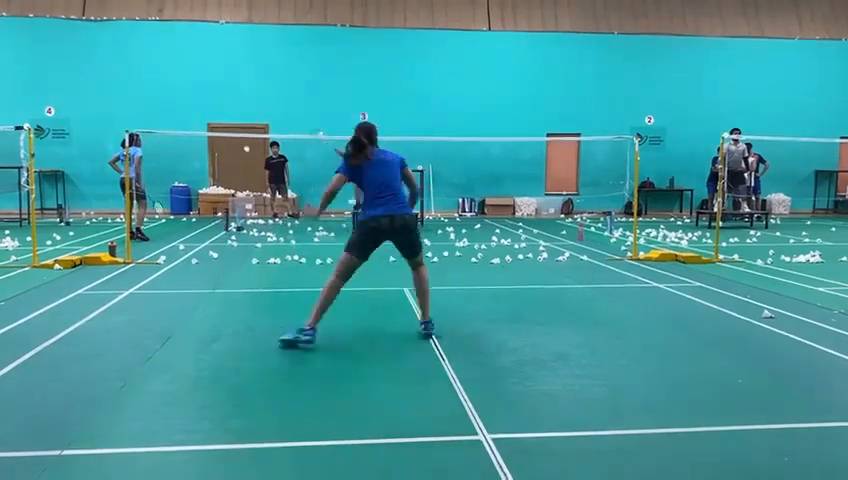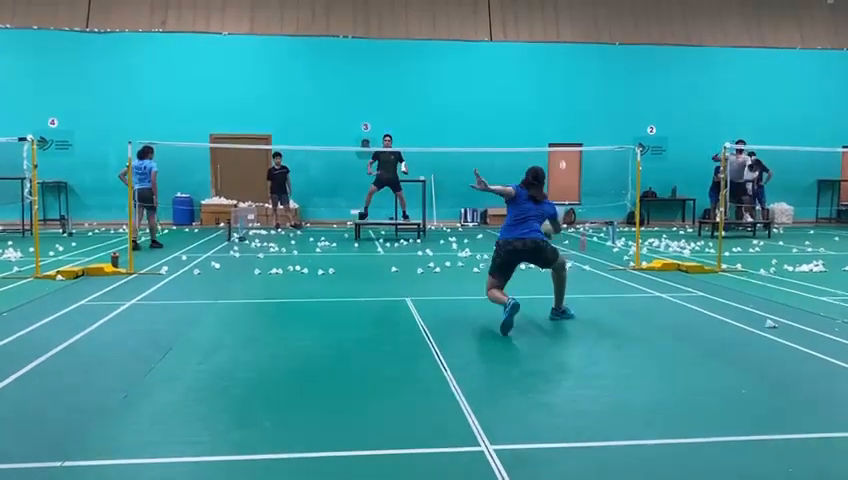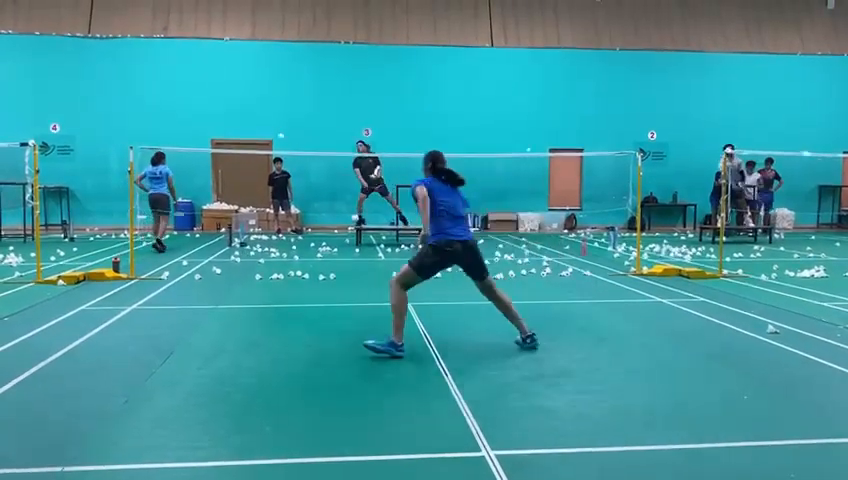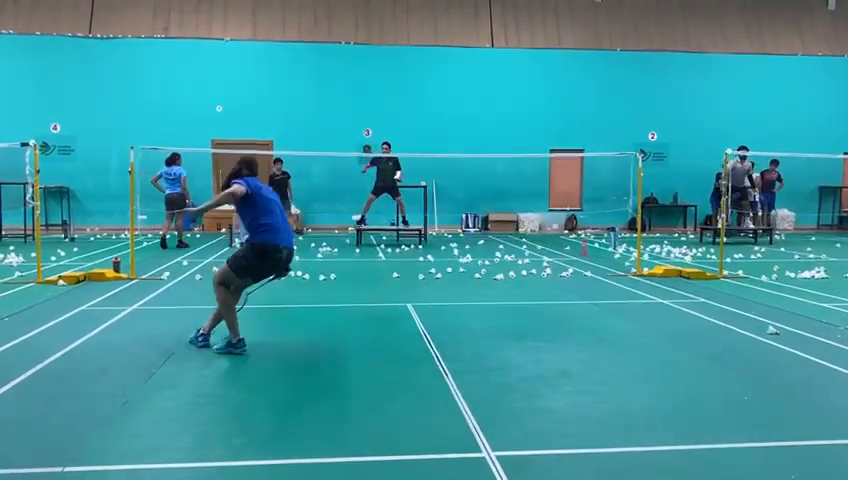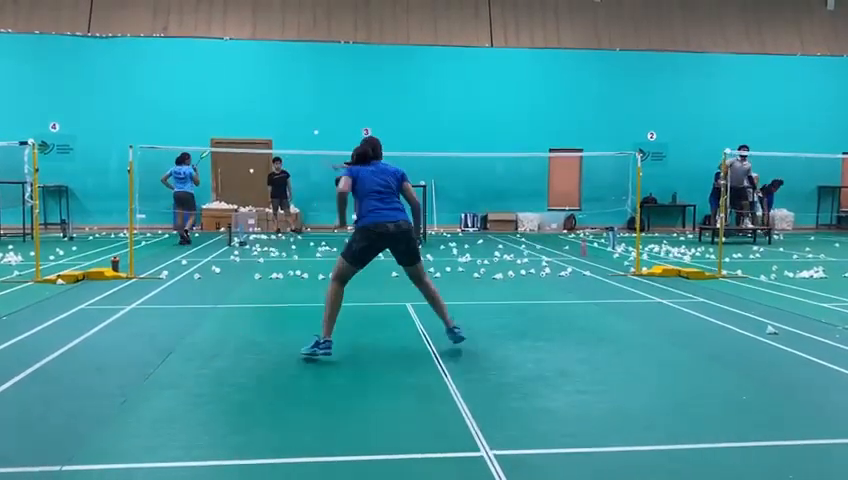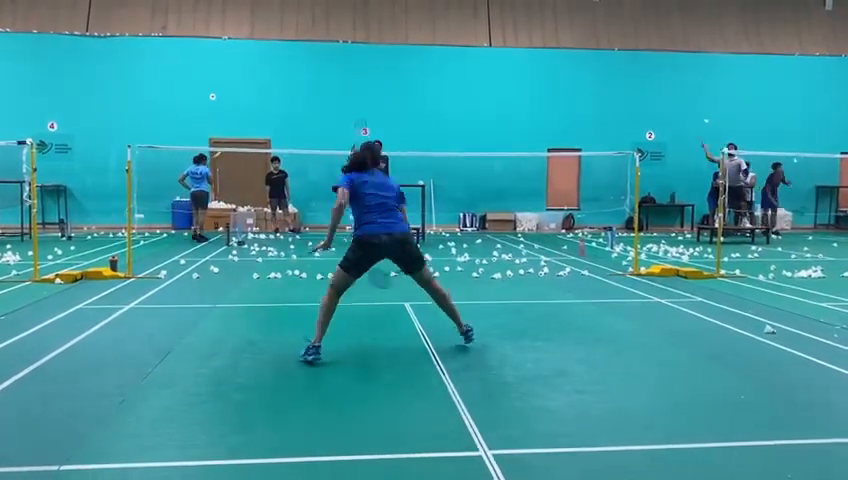
dt=0.7s
person 1, frame 1
left shoulder: (351, 162)
right shoulder: (395, 157)
left elbow: (331, 190)
right elbow: (415, 190)
left wrist: (318, 211)
left hip: (372, 222)
right hip: (405, 220)
left knee: (339, 276)
right knee: (418, 266)
left ankle: (309, 329)
right ankle: (426, 322)
person 1, frame 2
left shoulder: (517, 190)
right shoulder: (547, 204)
left elbow: (505, 191)
right elbow: (557, 229)
left wrist: (487, 187)
left hip: (507, 245)
right hip: (535, 245)
left knee: (492, 290)
right knee: (560, 266)
left ankle: (508, 302)
right ankle: (558, 310)
person 1, frame 3
left shoulder: (421, 183)
right shoulder: (454, 189)
left elbow: (422, 197)
left wrist: (426, 232)
left hip: (442, 245)
right hip: (467, 244)
left knee: (398, 284)
right knee: (491, 291)
left ankle: (396, 343)
right ankle: (527, 335)
person 1, frame 4
left shoulder: (242, 181)
right shoulder: (266, 189)
left elbow: (235, 192)
right elbow: (285, 223)
left wrist: (202, 209)
left hip: (264, 246)
right hip: (284, 252)
left knee: (220, 281)
right knee: (234, 286)
left ankle: (236, 341)
right ankle: (207, 331)
person 1, frame 5
left shoulder: (352, 171)
right shoulder: (395, 170)
left elbow: (342, 191)
right elbow: (415, 203)
left wrist: (342, 220)
right wrist: (416, 232)
left hip: (371, 229)
right hip: (401, 227)
left knee: (337, 280)
right knee: (421, 281)
left ankle: (324, 341)
right ankle: (451, 327)
person 1, frame 6
left shoulder: (349, 177)
right shoulder: (391, 183)
left elbow: (339, 204)
left wrist: (329, 238)
right wrist: (405, 256)
left hip: (368, 241)
right hip: (400, 238)
left knee: (334, 289)
right knee: (431, 285)
left ankle: (315, 346)
right ankle: (464, 329)
